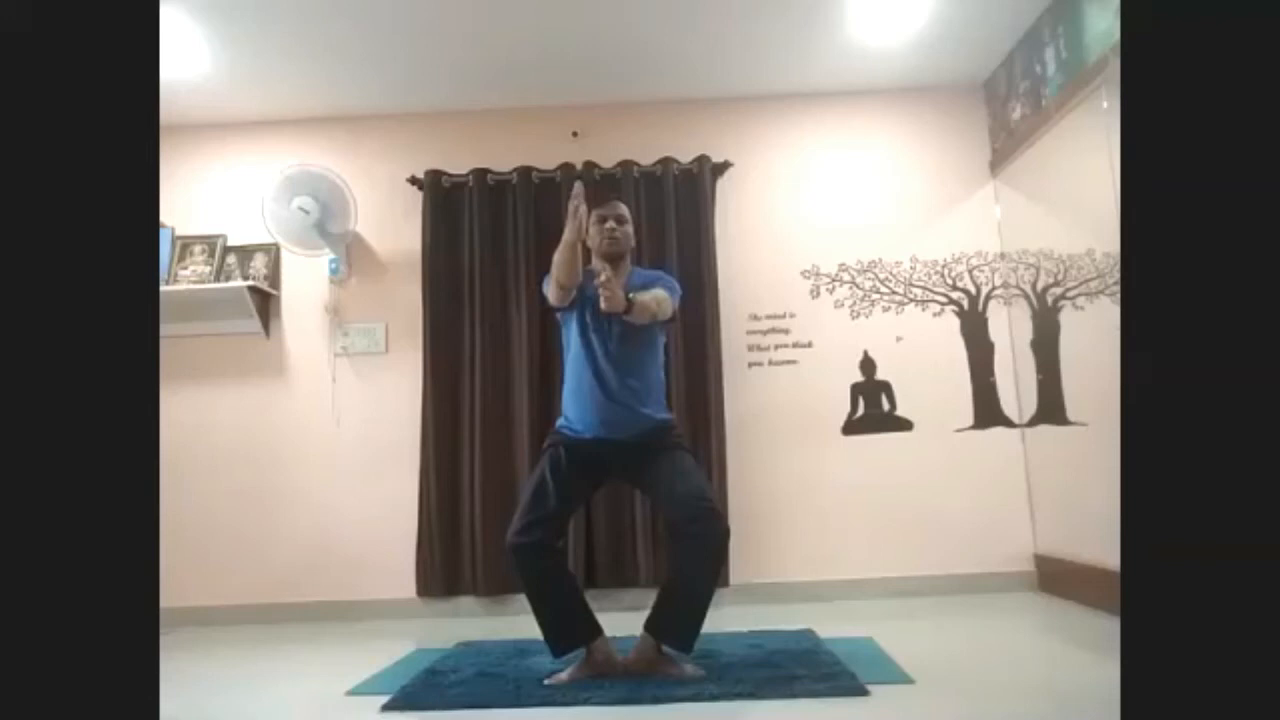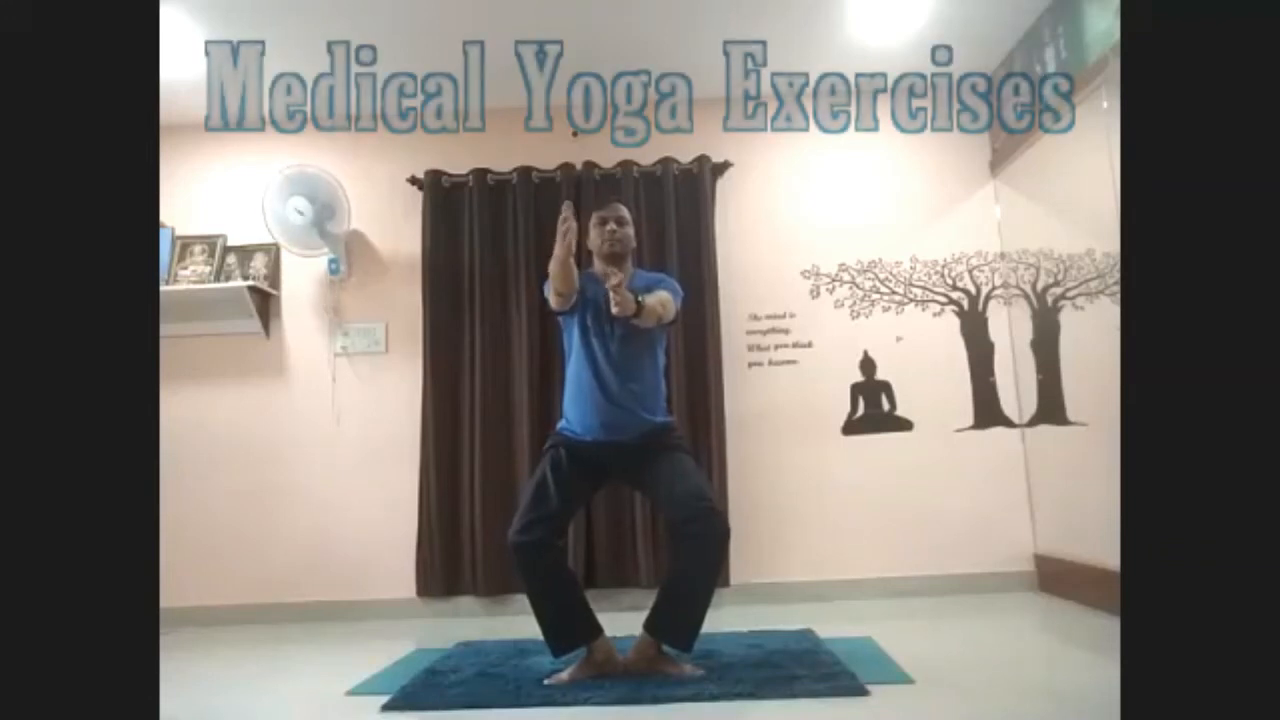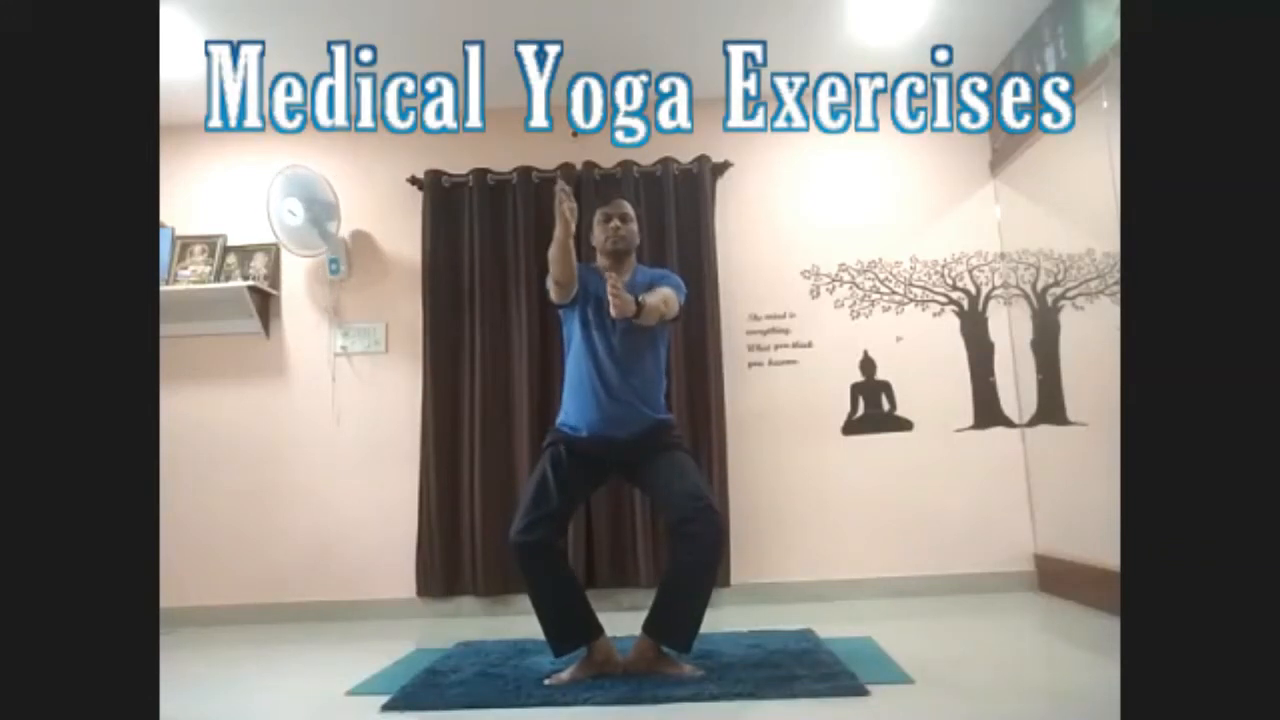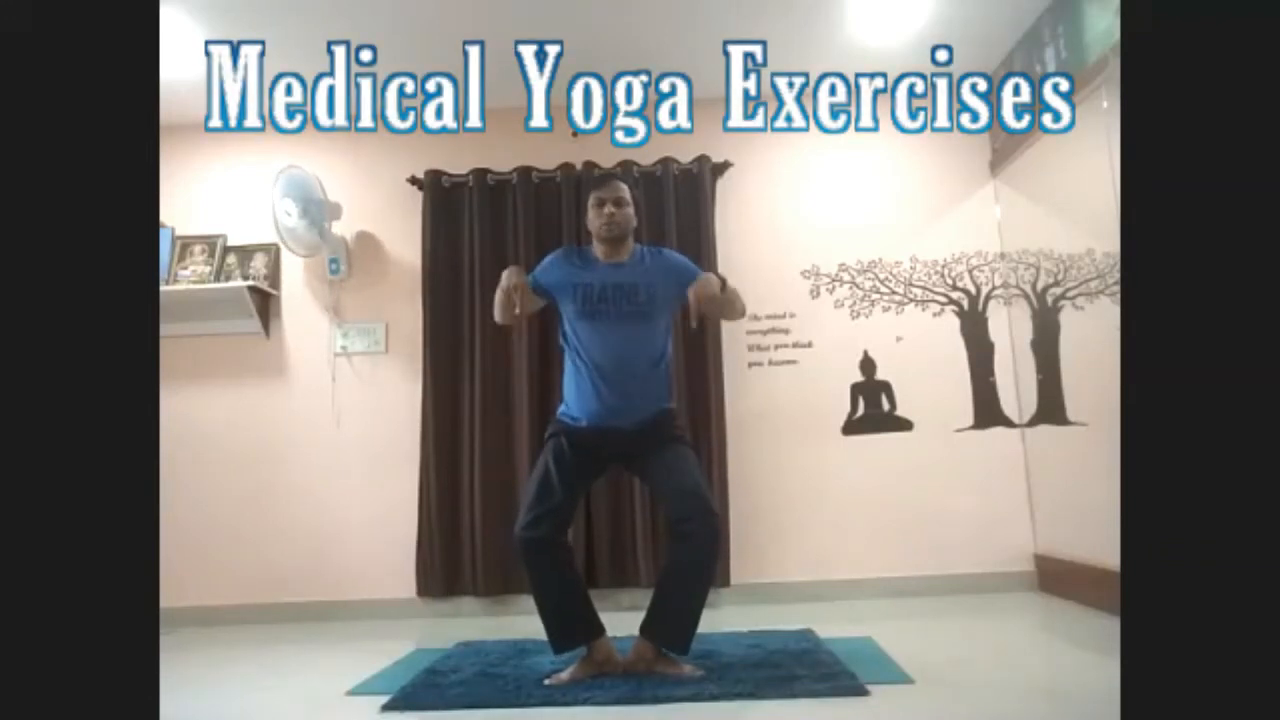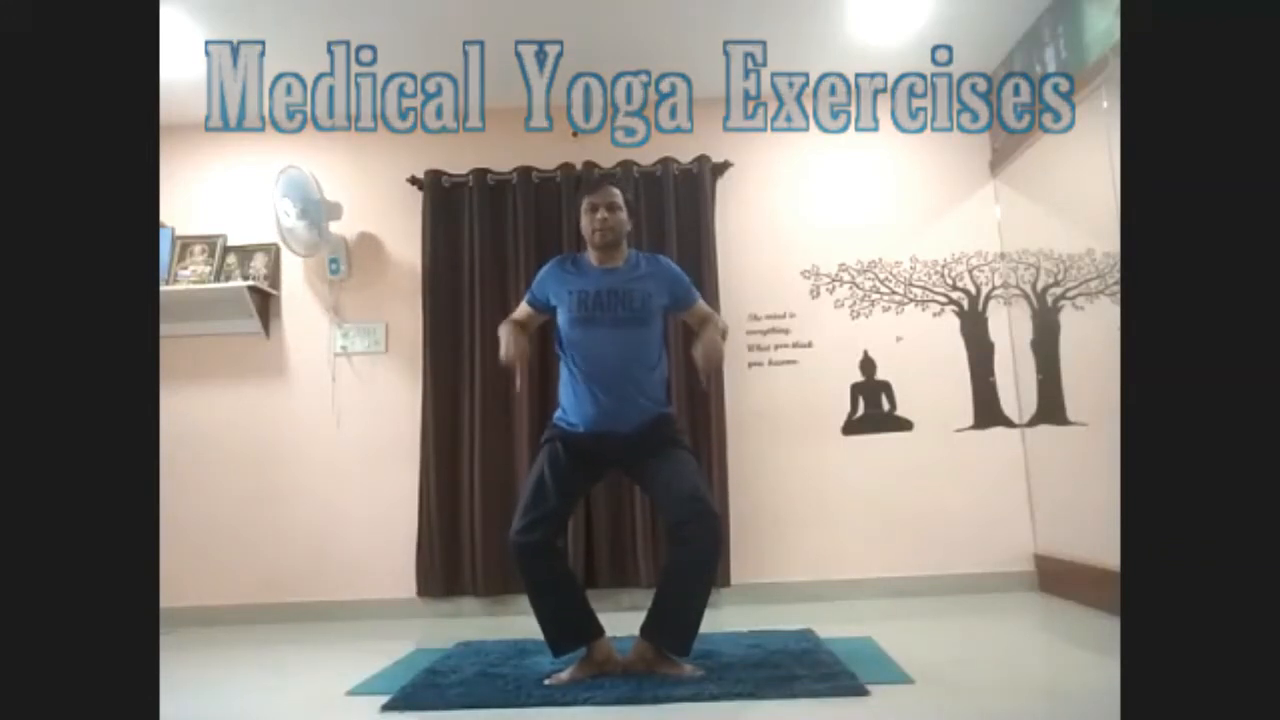
dt=1s
person 1, frame 1
left shoulder: (658, 283)
right shoulder: (568, 285)
left elbow: (655, 307)
right elbow: (560, 287)
left wrist: (624, 303)
right wrist: (571, 232)
left hip: (650, 436)
right hip: (577, 438)
left knee: (706, 527)
right knee: (526, 540)
left ankle: (653, 648)
right ankle: (593, 650)
person 1, frame 2
left shoulder: (659, 284)
right shoulder: (575, 287)
left elbow: (660, 310)
right elbow: (561, 289)
left wrist: (633, 306)
right wrist: (563, 247)
left hip: (651, 436)
right hip: (577, 439)
left knee: (708, 526)
right knee: (526, 538)
left ankle: (652, 647)
right ankle: (595, 650)
person 1, frame 3
left shoulder: (663, 282)
right shoulder: (577, 283)
left elbow: (661, 307)
right elbow: (559, 278)
left wrist: (635, 307)
right wrist: (562, 228)
left hip: (650, 435)
right hip: (576, 437)
left knee: (704, 524)
right knee: (528, 537)
left ankle: (652, 648)
right ankle: (595, 649)
person 1, frame 4
left shoulder: (667, 266)
right shoulder: (561, 266)
left elbow: (735, 307)
right elbow: (505, 313)
left wrist: (716, 287)
right wrist: (508, 287)
left hip: (653, 426)
right hip: (577, 428)
left knee: (700, 525)
right knee: (534, 532)
left ankle: (653, 647)
right ankle: (595, 649)
person 1, frame 5
left shoulder: (661, 272)
right shoulder: (557, 275)
left elbow: (711, 319)
right elbow: (516, 323)
left wrist: (710, 340)
right wrist: (510, 340)
left hip: (651, 430)
right hip: (574, 433)
left knee: (701, 527)
right knee: (528, 537)
left ankle: (656, 646)
right ankle: (593, 648)
